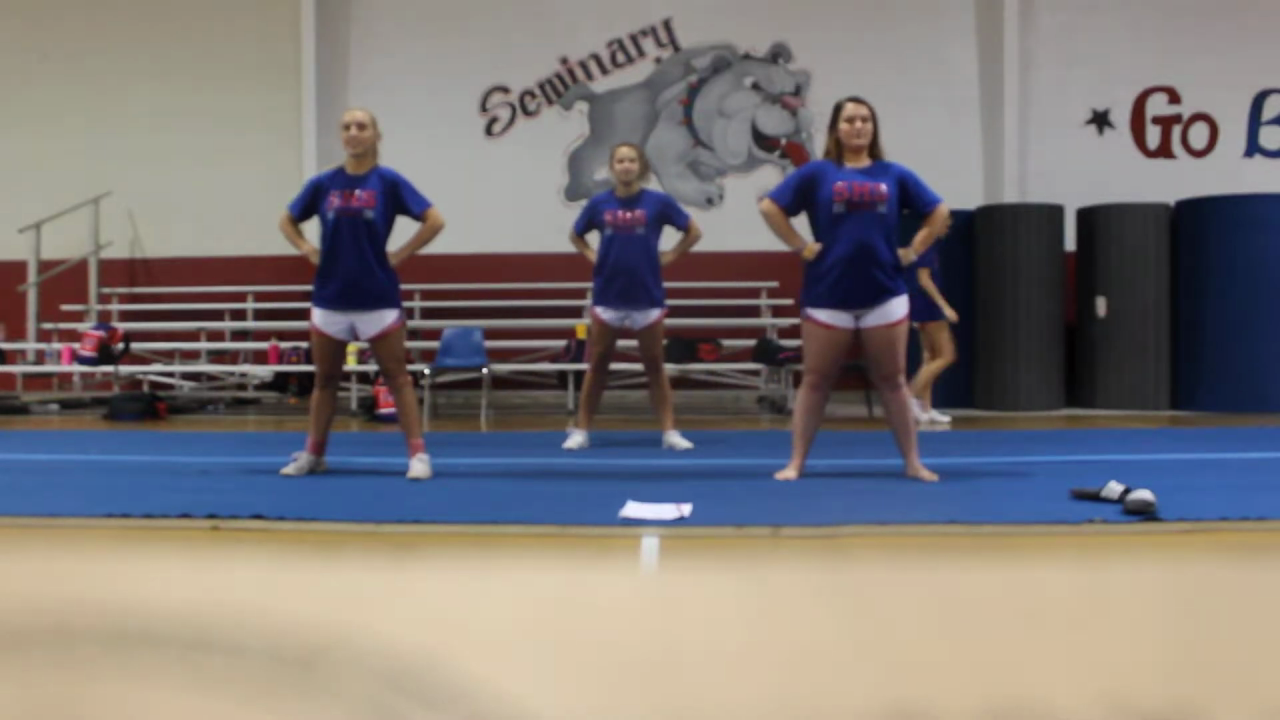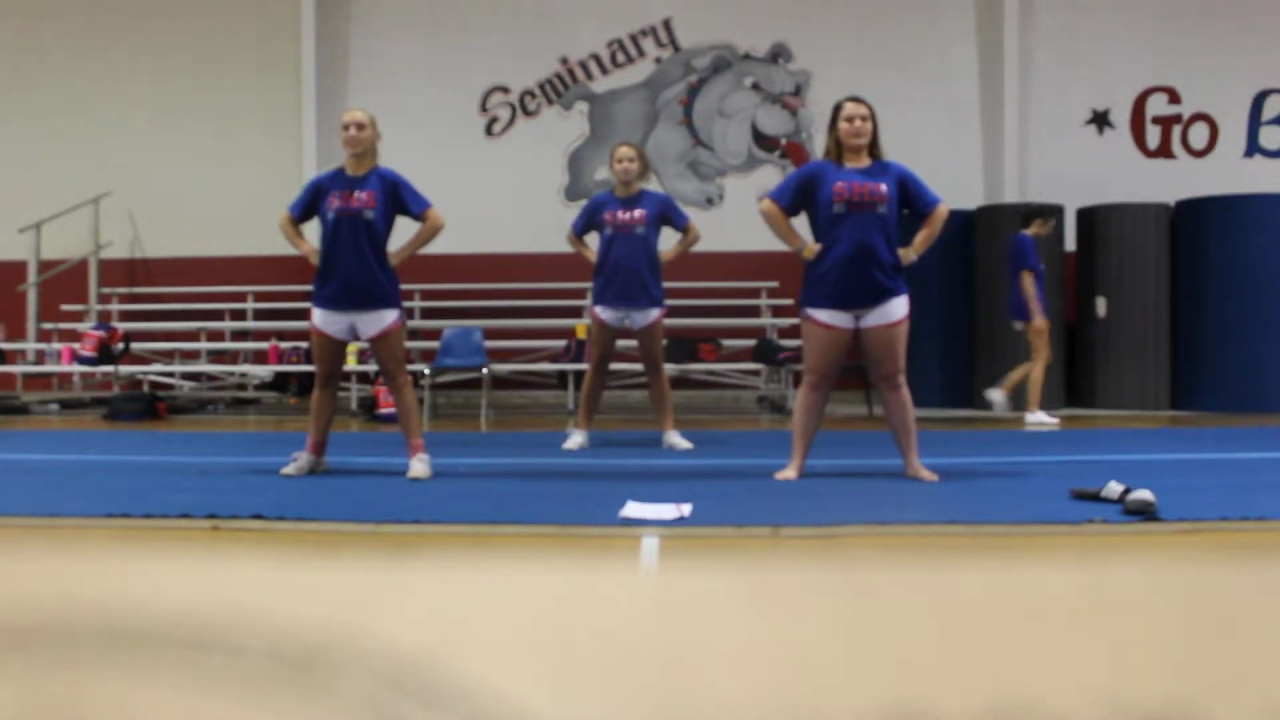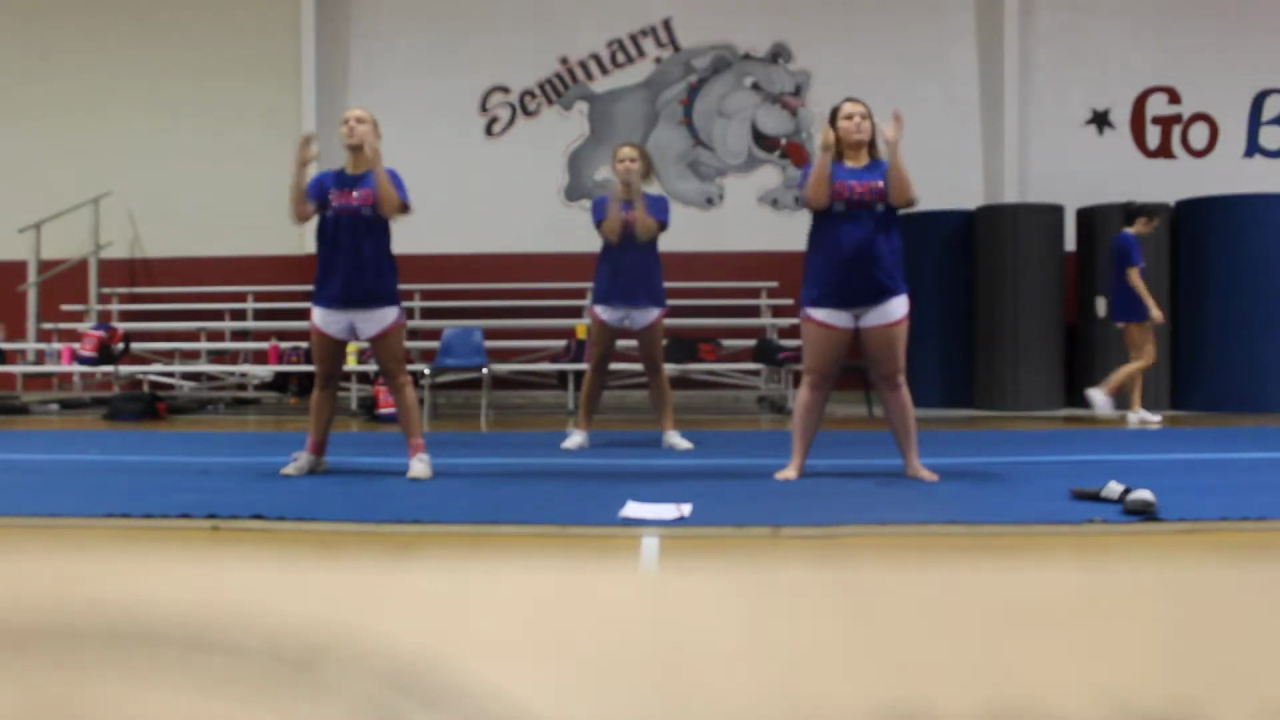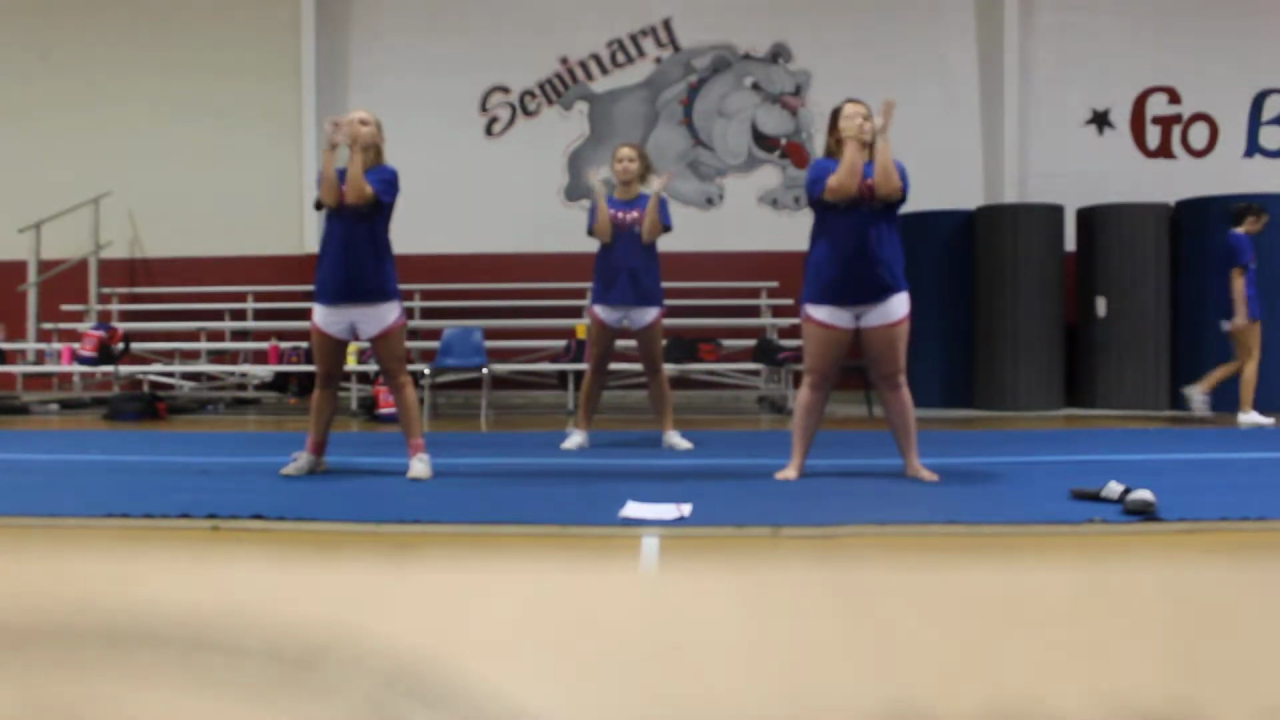
dt=0.5s
person 1, frame 1
left shoulder: (894, 174)
right shoulder: (817, 173)
left elbow: (938, 212)
right elbow: (769, 207)
left wrist: (912, 252)
right wrist: (801, 247)
left hip: (885, 295)
right hip: (828, 295)
left knee: (892, 381)
right knee: (816, 381)
left ankle: (913, 462)
right ankle: (796, 462)
person 1, frame 2
left shoulder: (894, 174)
right shoulder: (817, 173)
left elbow: (937, 211)
right elbow: (770, 207)
left wrist: (913, 252)
right wrist: (801, 248)
left hip: (885, 294)
right hip: (827, 295)
left knee: (893, 381)
right knee: (816, 381)
left ankle: (913, 462)
right ankle: (796, 462)
person 1, frame 3
left shoulder: (887, 166)
right shoulder: (821, 165)
left elbow: (905, 199)
right elbow: (815, 200)
left wrist: (893, 148)
right wrist: (826, 150)
left hip: (884, 293)
right hip: (826, 294)
left knee: (892, 380)
right knee: (816, 380)
left ankle: (912, 462)
right ankle: (795, 462)
person 1, frame 4
left shoulder: (890, 164)
right shoulder: (823, 167)
left elbow: (889, 191)
right elbow: (843, 189)
left wrist: (882, 135)
right wrist: (851, 139)
left hip: (885, 291)
right hip: (828, 292)
left knee: (893, 380)
right knee: (816, 380)
left ankle: (912, 462)
right ankle: (796, 462)
person 2, frame 1
left shoulder: (389, 182)
right shoulder: (323, 183)
left elbow: (434, 220)
right elbow: (287, 221)
left wrist: (399, 255)
right wrist: (309, 251)
left hip: (378, 298)
right hip: (330, 298)
left knee: (397, 377)
right knee: (325, 379)
left ankle: (418, 454)
right ankle: (312, 453)
person 2, frame 2
left shoulder: (389, 182)
right shoulder: (323, 184)
left elbow: (434, 220)
right elbow: (288, 221)
left wrist: (400, 255)
right wrist: (309, 252)
left hip: (378, 298)
right hip: (330, 298)
left knee: (397, 378)
right knee: (325, 380)
left ankle: (418, 454)
right ankle: (312, 453)
person 2, frame 3
left shoulder: (385, 174)
right shoulder: (326, 179)
left elbow: (394, 210)
right elbow: (300, 214)
left wrist: (375, 160)
right wrist: (300, 167)
left hip: (378, 297)
right hip: (330, 296)
left knee: (397, 377)
right knee: (324, 379)
left ankle: (418, 454)
right ankle: (313, 453)
person 2, frame 4
left shoulder: (385, 175)
right shoulder: (334, 174)
left elbow: (357, 195)
right elbow: (330, 199)
left wrist: (356, 148)
right wrist: (330, 147)
left hip: (377, 294)
right hip: (331, 294)
left knee: (397, 376)
right knee: (325, 379)
left ankle: (418, 454)
right ankle: (312, 453)
person 3, frame 1
left shoulder: (659, 202)
right shoulder: (598, 203)
left elbow: (693, 232)
right elbow: (576, 235)
left wrist: (668, 256)
right wrist: (593, 256)
left hip: (647, 298)
right hip: (607, 298)
left knee: (654, 367)
right knee: (597, 366)
left ankle: (669, 431)
right ankle: (580, 430)
person 3, frame 2
left shoulder: (658, 202)
right shoulder: (598, 203)
left elbow: (692, 233)
right elbow: (573, 237)
left wrist: (667, 256)
right wrist: (593, 257)
left hip: (646, 297)
right hip: (607, 297)
left knee: (654, 367)
right knee: (597, 366)
left ankle: (670, 432)
right ankle: (580, 431)
person 3, frame 3
left shoulder: (656, 202)
right shoulder: (603, 203)
left elbow: (644, 233)
right elbow: (612, 235)
left wrist: (636, 195)
right wrist: (617, 196)
left hip: (647, 296)
right hip: (608, 295)
left knee: (655, 366)
right knee: (597, 366)
left ankle: (670, 431)
right ankle: (580, 430)
person 3, frame 4
left shoulder: (654, 202)
right shoulder: (601, 202)
left elbow: (649, 236)
right elbow: (603, 236)
left wrist: (654, 195)
right wrist: (600, 196)
left hip: (645, 295)
right hip: (607, 294)
left knee: (654, 366)
right knee: (596, 366)
left ankle: (669, 432)
right ankle: (580, 430)
person 4, frame 1
right shoulder: (927, 251)
right elbow: (923, 279)
left wrist: (941, 307)
right wrist: (945, 306)
left hip: (927, 312)
right hip: (927, 313)
left knee: (929, 359)
right knee: (947, 357)
left ankle: (926, 409)
right ankle: (912, 395)
person 4, frame 2
left shoulder: (1021, 240)
right shoulder: (1026, 242)
right elbow: (1027, 280)
left wrist: (1037, 310)
right wrist: (1037, 313)
left hip: (1024, 308)
right hip: (1028, 308)
left knee: (1040, 359)
right knee: (1040, 359)
left ankle: (1001, 391)
right ankle: (1033, 411)
person 4, frame 3
left shoulder: (1122, 239)
right shoulder: (1129, 240)
right elbow: (1133, 277)
right wrist: (1152, 306)
left hip: (1125, 308)
right hip: (1132, 308)
left knee: (1140, 358)
right knee: (1146, 358)
left ankle: (1135, 410)
right ankle: (1101, 391)
person 4, frame 4
left shoulder: (1233, 239)
right shoulder: (1241, 240)
right elbow: (1238, 278)
right wrist: (1241, 312)
left hip: (1239, 307)
right hip: (1243, 306)
left knee: (1242, 360)
right knee: (1251, 358)
left ankle: (1200, 389)
right ankle: (1246, 412)
